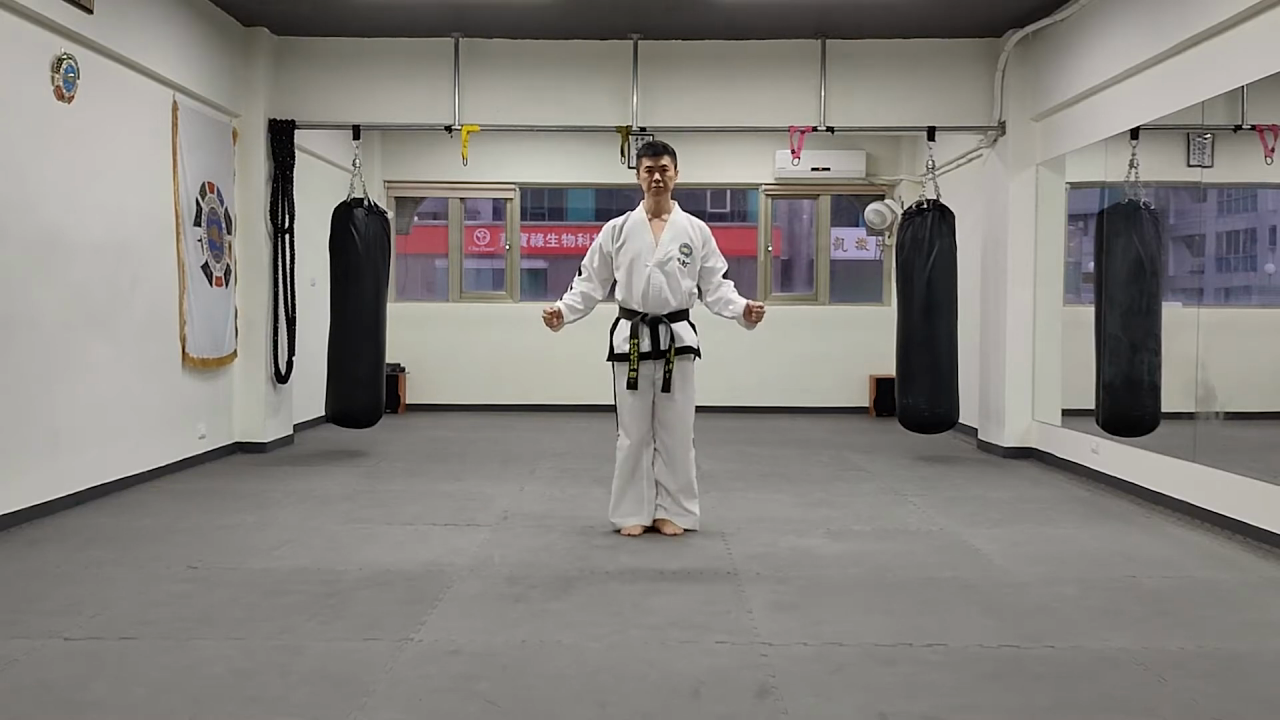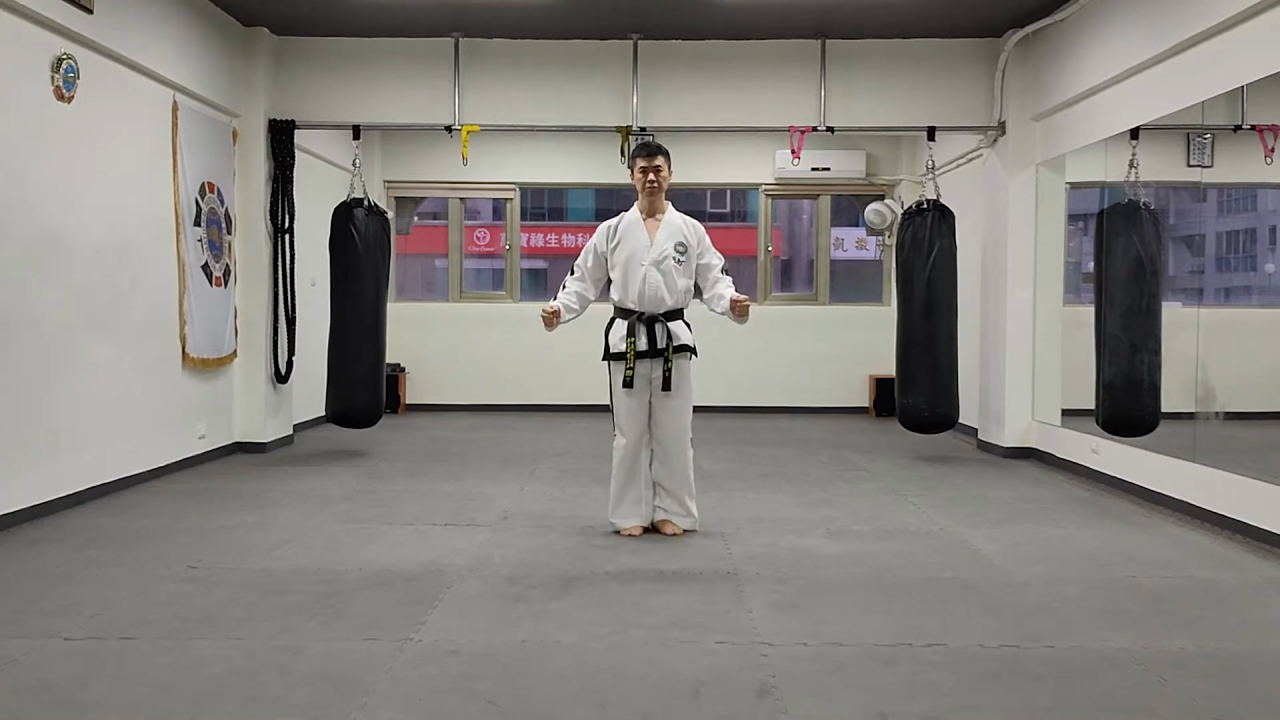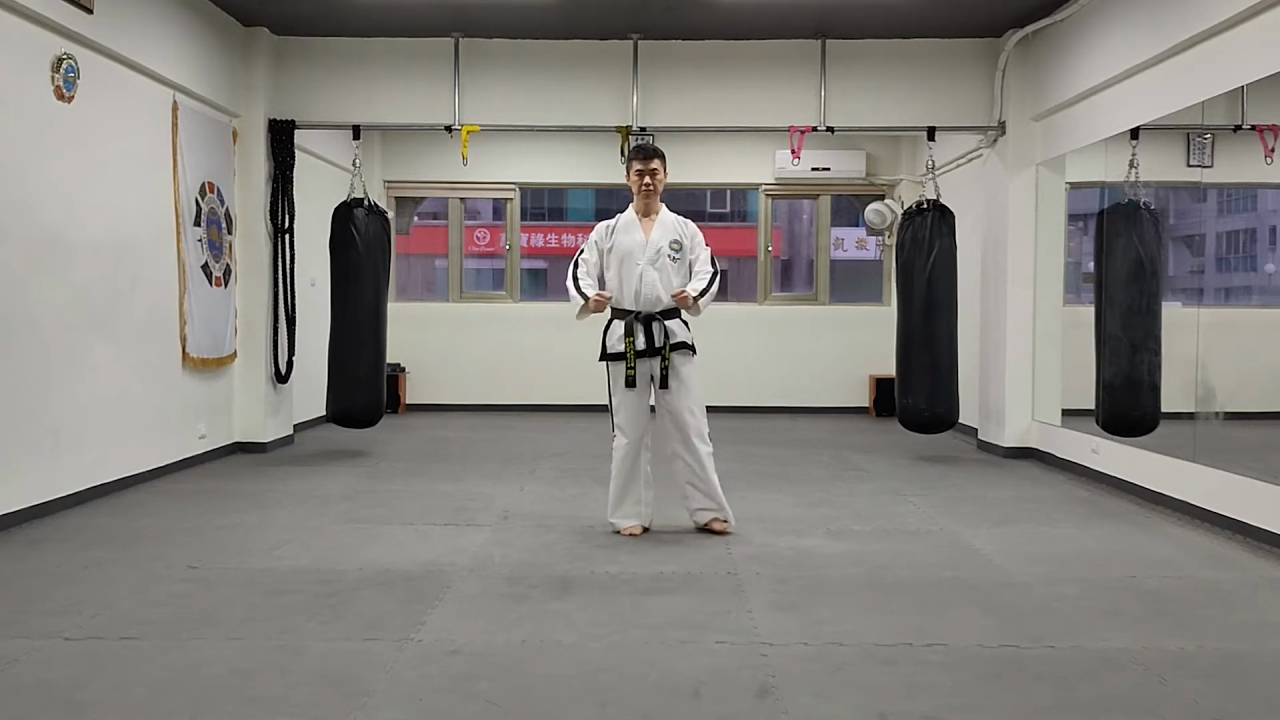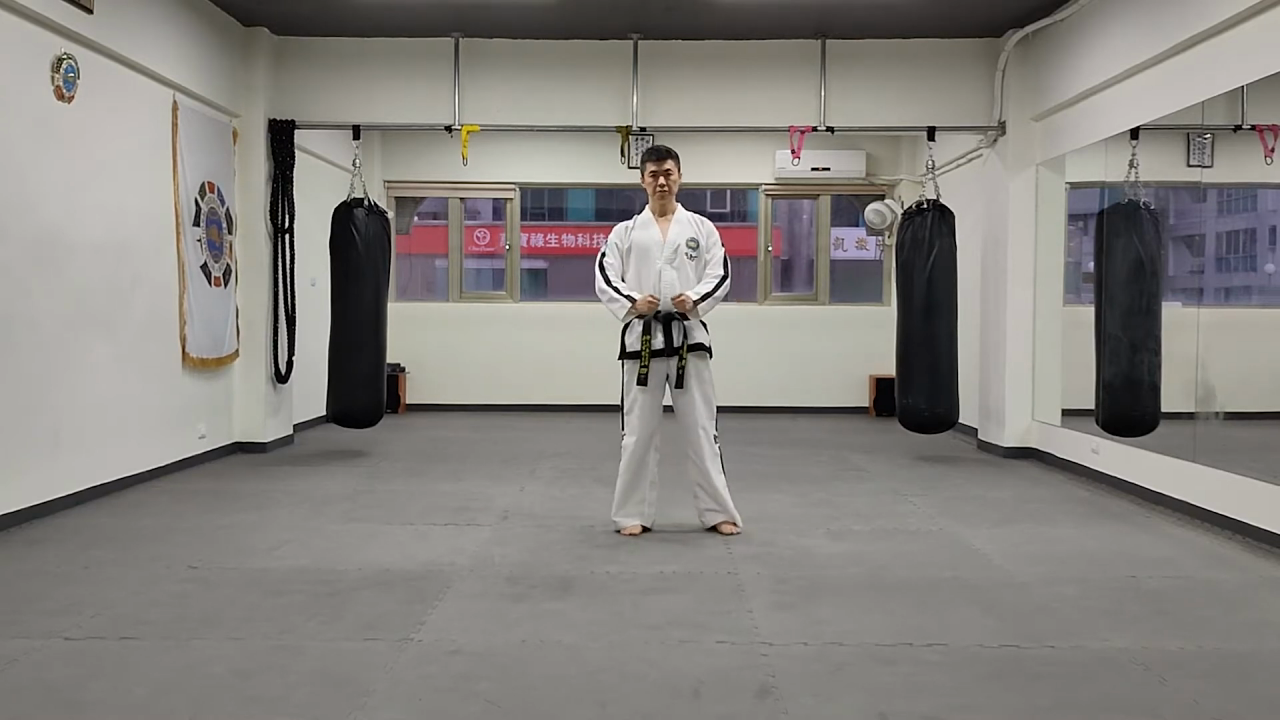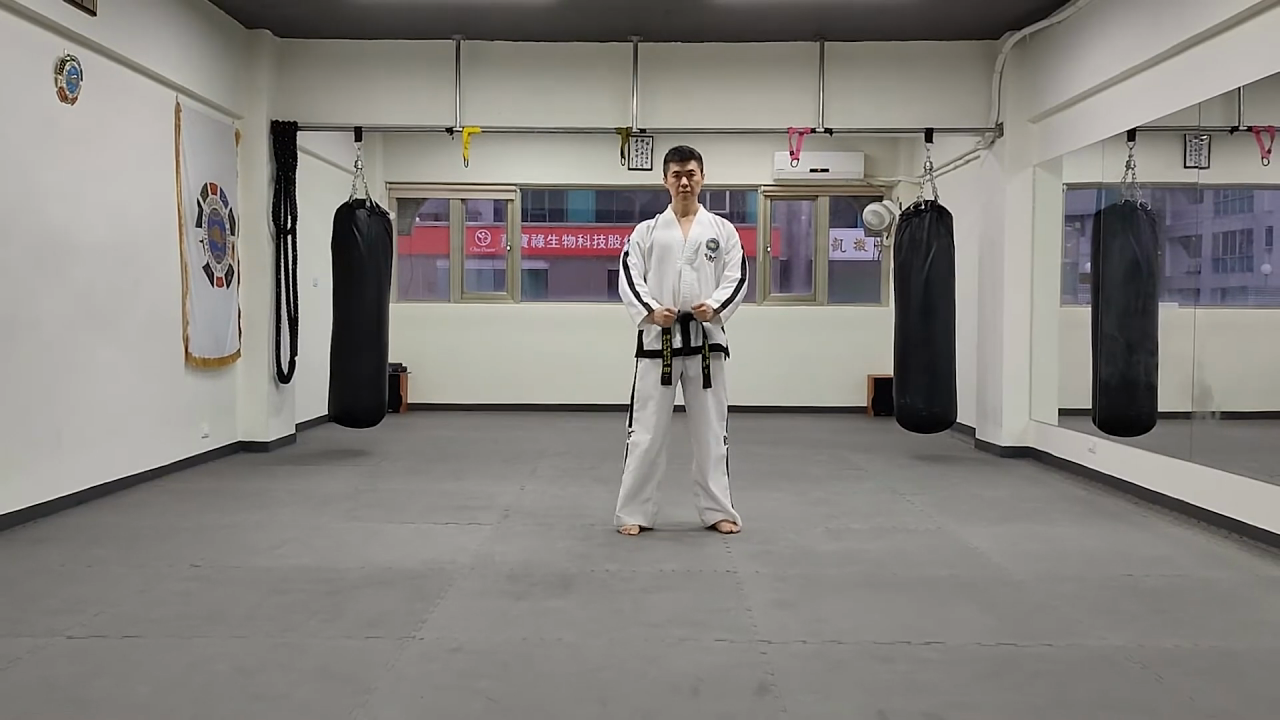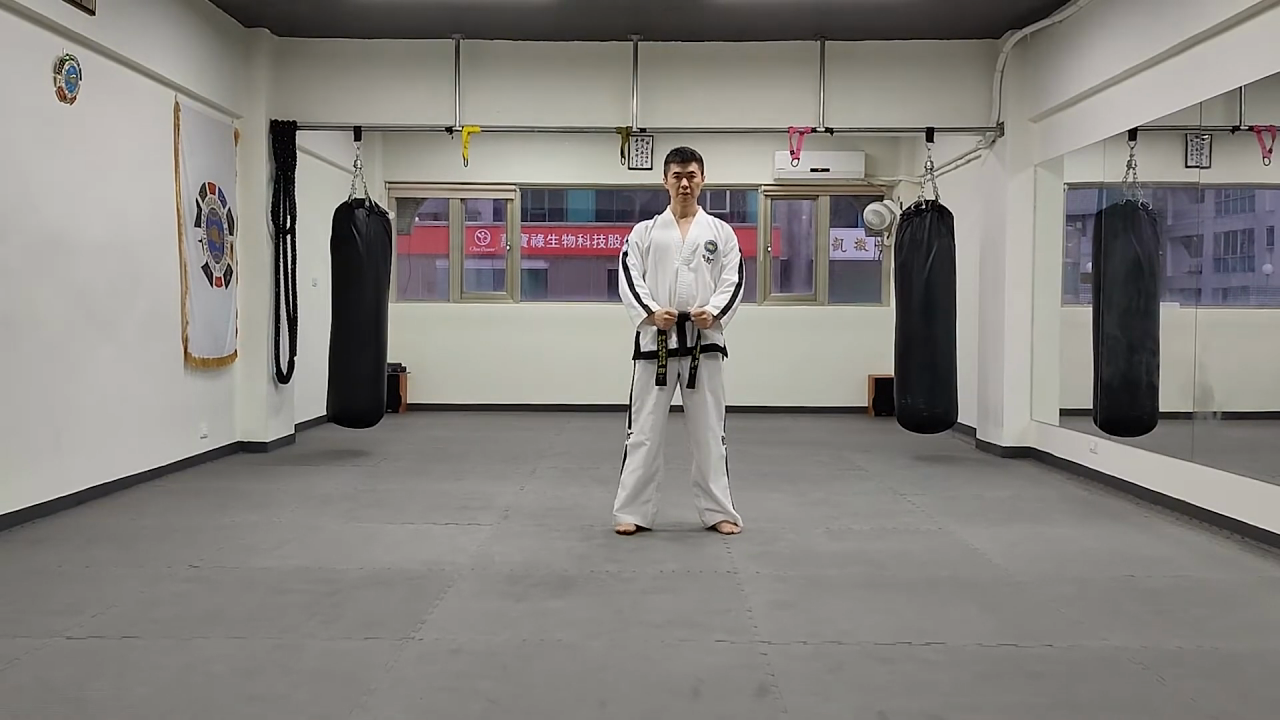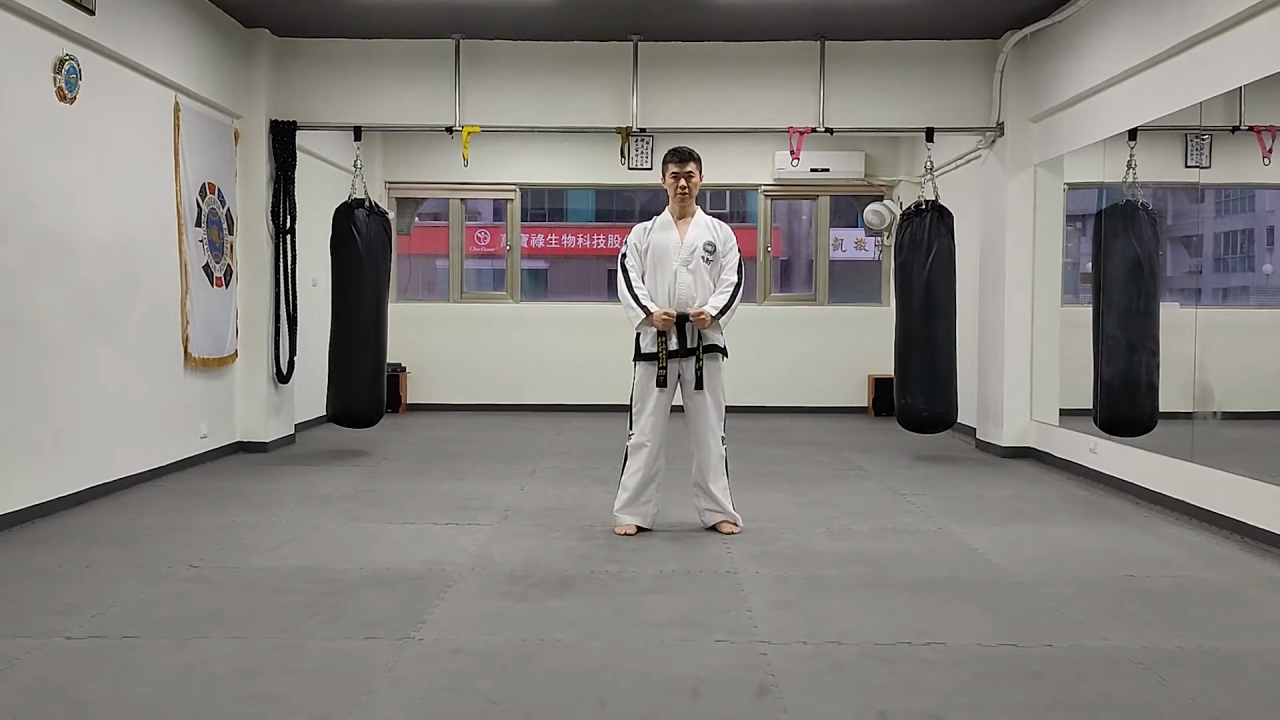
dt=0.4s
person 1, frame 1
left shoulder: (696, 230)
right shoulder: (616, 230)
left elbow: (715, 285)
right elbow: (591, 282)
left wrist: (742, 309)
right wrist: (563, 311)
left hip: (676, 338)
right hip: (631, 338)
left knee: (675, 432)
right knee: (633, 432)
left ankle: (672, 512)
right ankle: (634, 513)
person 1, frame 2
left shoulder: (690, 229)
right shoulder: (611, 231)
left elbow: (713, 278)
right elbow: (585, 280)
left wrist: (733, 303)
right wrist: (559, 309)
left hip: (672, 337)
right hip: (627, 337)
left knee: (674, 432)
right knee: (630, 432)
left ankle: (671, 512)
right ankle: (631, 513)
person 1, frame 3
left shoulder: (684, 229)
right shoulder: (607, 231)
left elbow: (708, 271)
right elbow: (582, 272)
left wrist: (693, 295)
right wrist: (588, 299)
left hip: (671, 335)
right hip: (624, 337)
left knee: (690, 426)
right knee: (629, 432)
left ankle: (709, 509)
right ankle: (630, 514)
person 1, frame 4
left shoulder: (701, 227)
right shoulder: (625, 232)
left elbow: (720, 275)
right elbow: (605, 280)
left wrist: (695, 300)
right wrist: (633, 302)
left hip: (688, 336)
right hip: (643, 337)
left knee: (702, 428)
right knee: (638, 431)
left ankle: (718, 511)
right ankle: (633, 513)
person 1, frame 5
left shoulder: (722, 229)
right shoulder: (646, 231)
left elbow: (737, 278)
right elbow: (629, 280)
left wrist: (715, 307)
right wrist: (650, 311)
left hip: (705, 337)
right hip: (658, 338)
left knee: (710, 430)
right knee: (646, 430)
left ankle: (717, 510)
right ankle: (635, 512)
person 1, frame 6
left shoulder: (720, 232)
right shoulder: (645, 232)
left elbow: (733, 281)
right elbow: (629, 280)
left wrist: (714, 313)
right wrist: (652, 313)
left hip: (704, 339)
right hip: (655, 339)
left knee: (709, 430)
right knee: (645, 430)
left ankle: (718, 511)
right ankle: (633, 512)
person 1, frame 7
left shoulder: (719, 232)
right shoulder: (643, 233)
left elbow: (732, 282)
right elbow: (628, 282)
left wrist: (712, 313)
right wrist: (650, 313)
left hip: (703, 339)
right hip: (655, 340)
left knee: (709, 430)
right knee: (645, 431)
left ankle: (718, 511)
right ankle: (633, 512)
